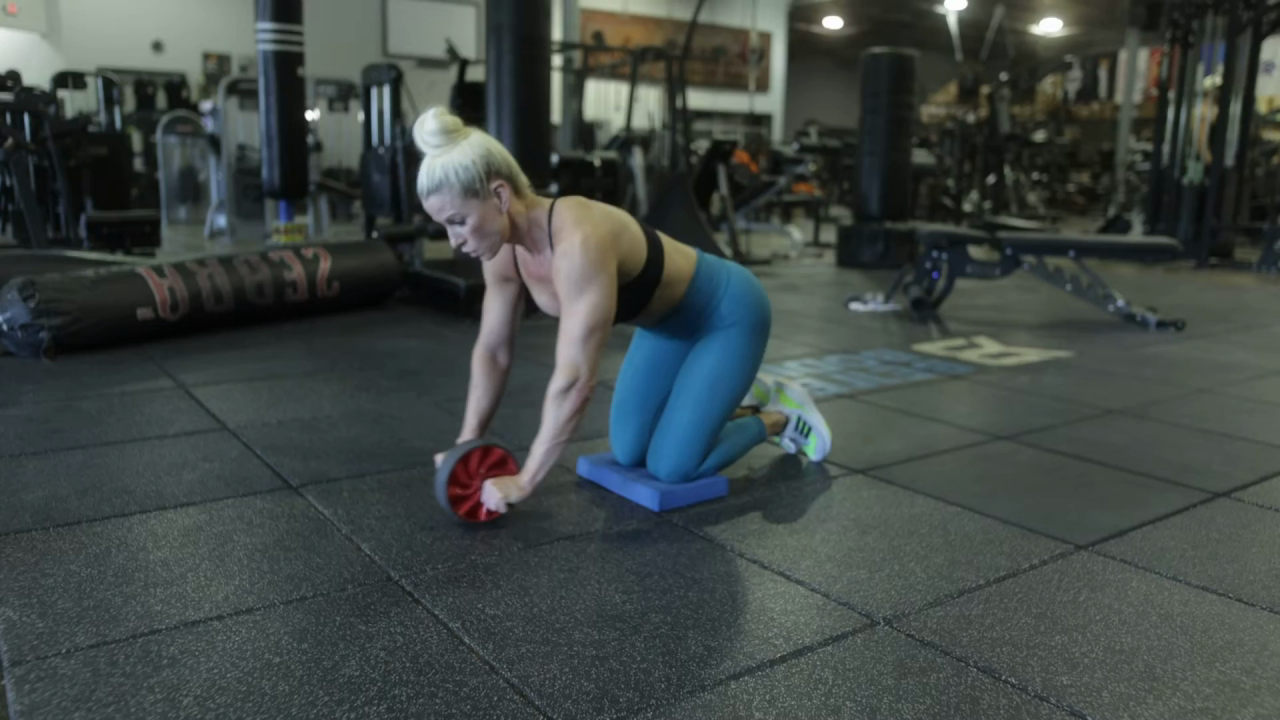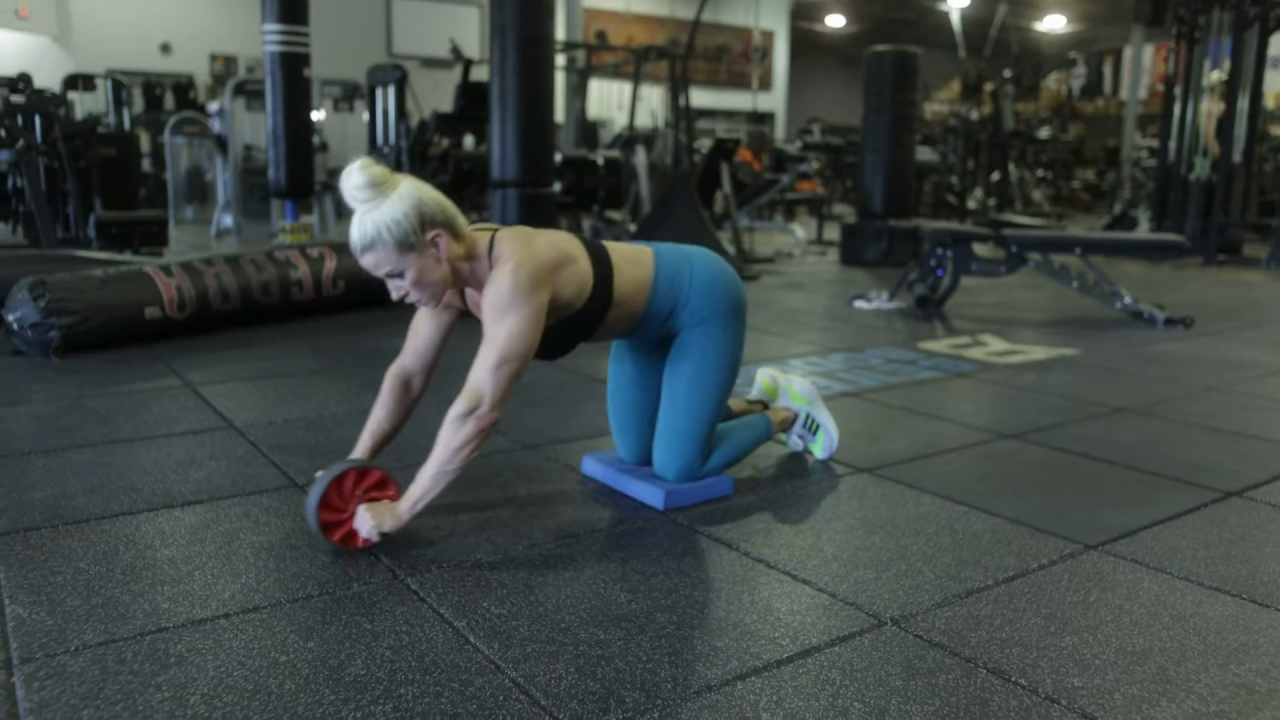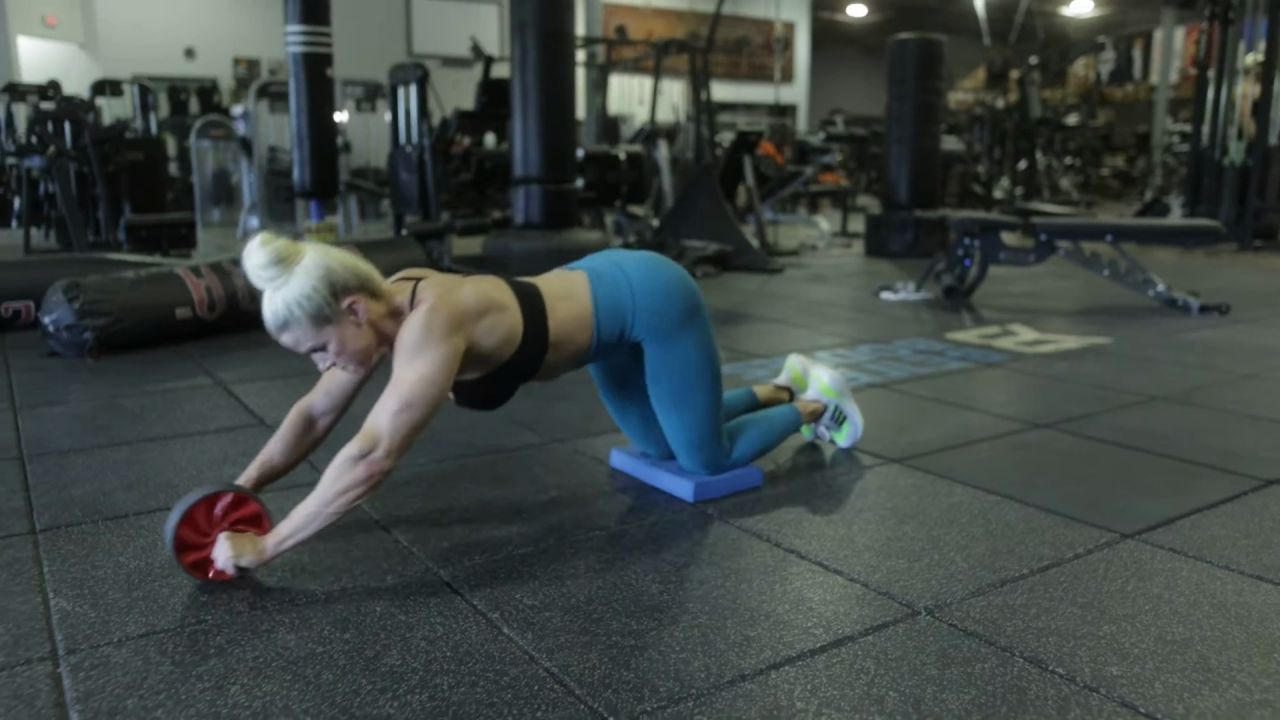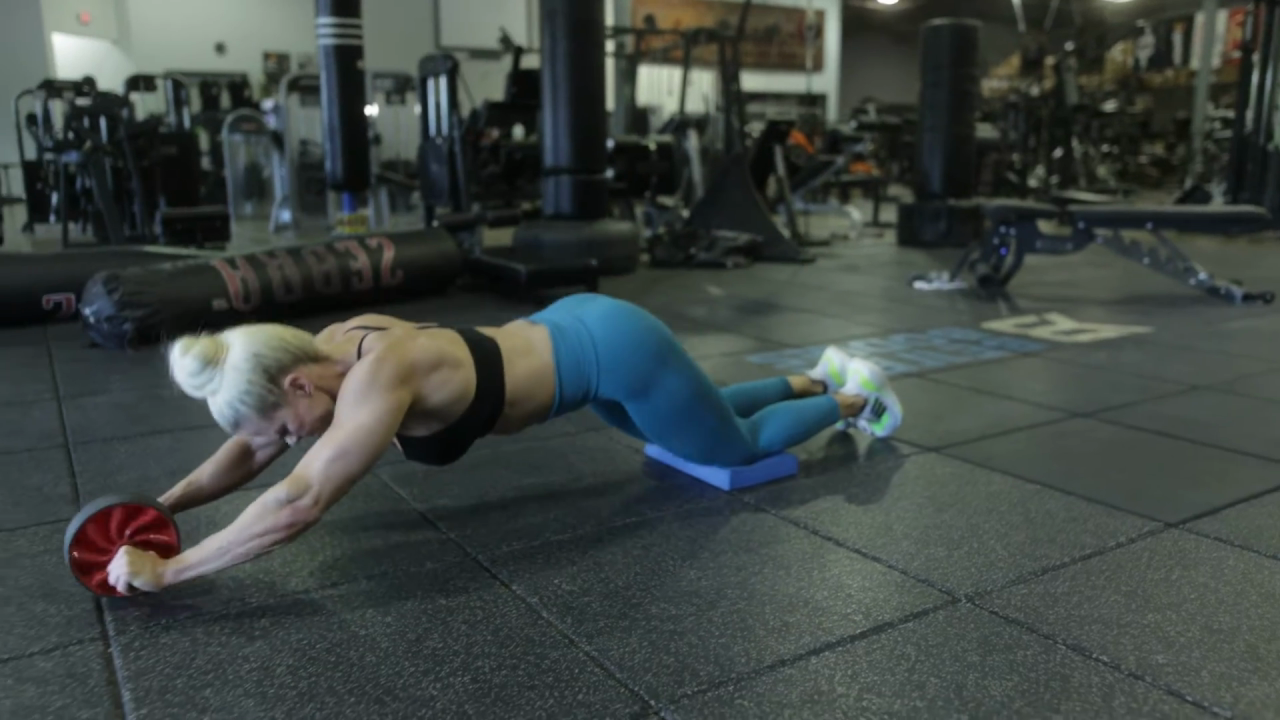
dt=0.4s
person 1, frame 1
left shoulder: (579, 240)
right shoulder: (506, 245)
left elbow: (575, 380)
right elbow: (492, 352)
left wrist: (523, 481)
right wrist: (465, 443)
left hip: (730, 313)
right hip: (670, 323)
left knee: (672, 468)
right knee: (629, 454)
left ankle: (780, 420)
right ankle: (748, 399)
person 1, frame 2
left shoulder: (515, 273)
right shoulder: (453, 266)
left elbow: (479, 411)
right elbow: (407, 374)
left wrist: (400, 510)
right wrist: (356, 464)
left hip: (701, 297)
right hip: (650, 304)
left knee: (680, 468)
right knee: (639, 454)
left ankle: (785, 413)
right ankle: (755, 398)
person 1, frame 3
left shoulder: (432, 322)
right shoulder: (384, 305)
left elbow: (371, 457)
right elbow: (314, 413)
left wrist: (264, 545)
right wrist: (240, 489)
left hip: (652, 299)
right hip: (603, 288)
left knee: (707, 460)
right knee: (665, 447)
left ankle: (815, 404)
right ankle: (779, 388)
person 1, frame 4
left shoulder: (379, 376)
right shoulder: (332, 350)
left elbow: (296, 505)
right elbow: (249, 446)
left wrist: (163, 569)
right wrist: (162, 504)
left hip: (613, 350)
right hip: (575, 331)
left knee: (738, 449)
right knee: (705, 415)
left ankle: (853, 399)
right ankle: (813, 378)
